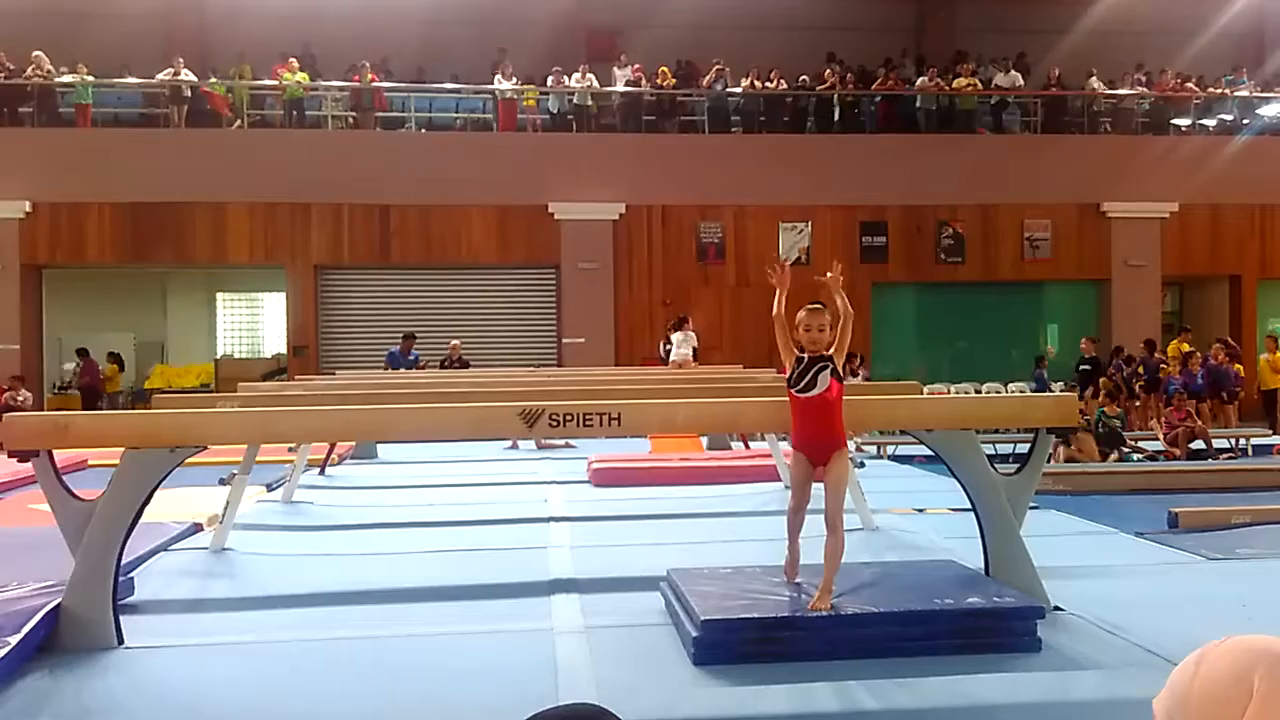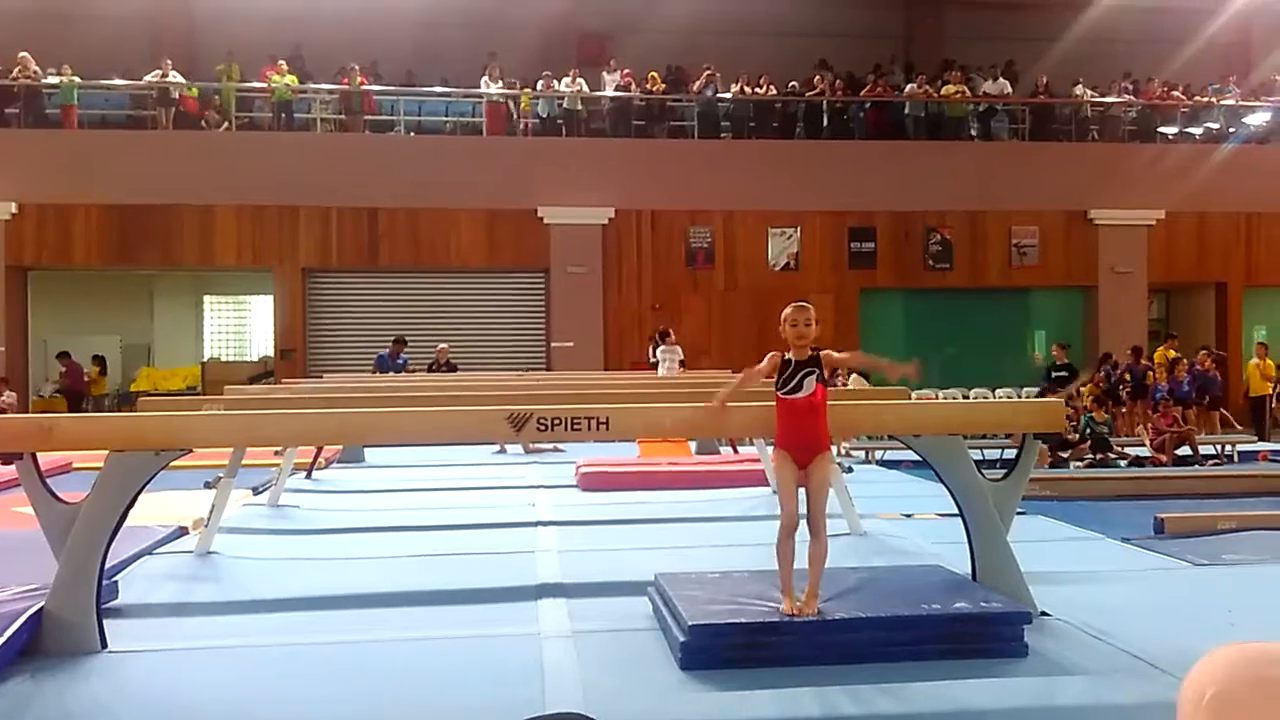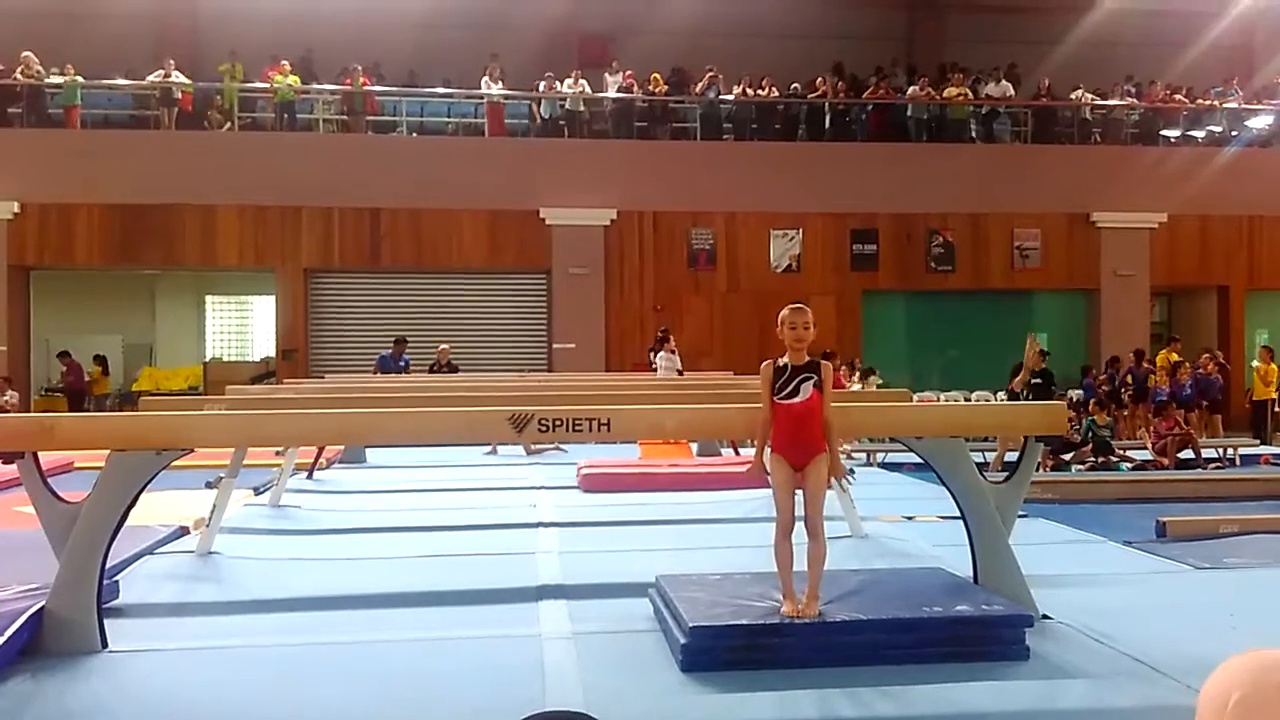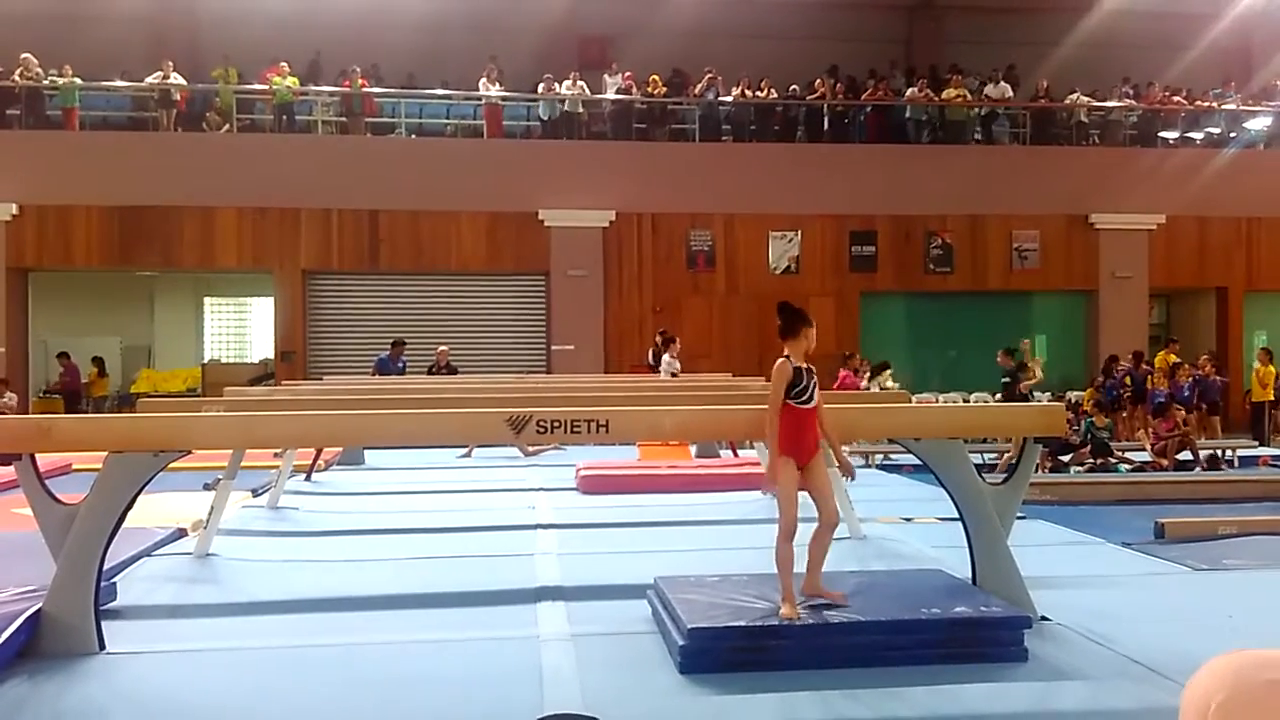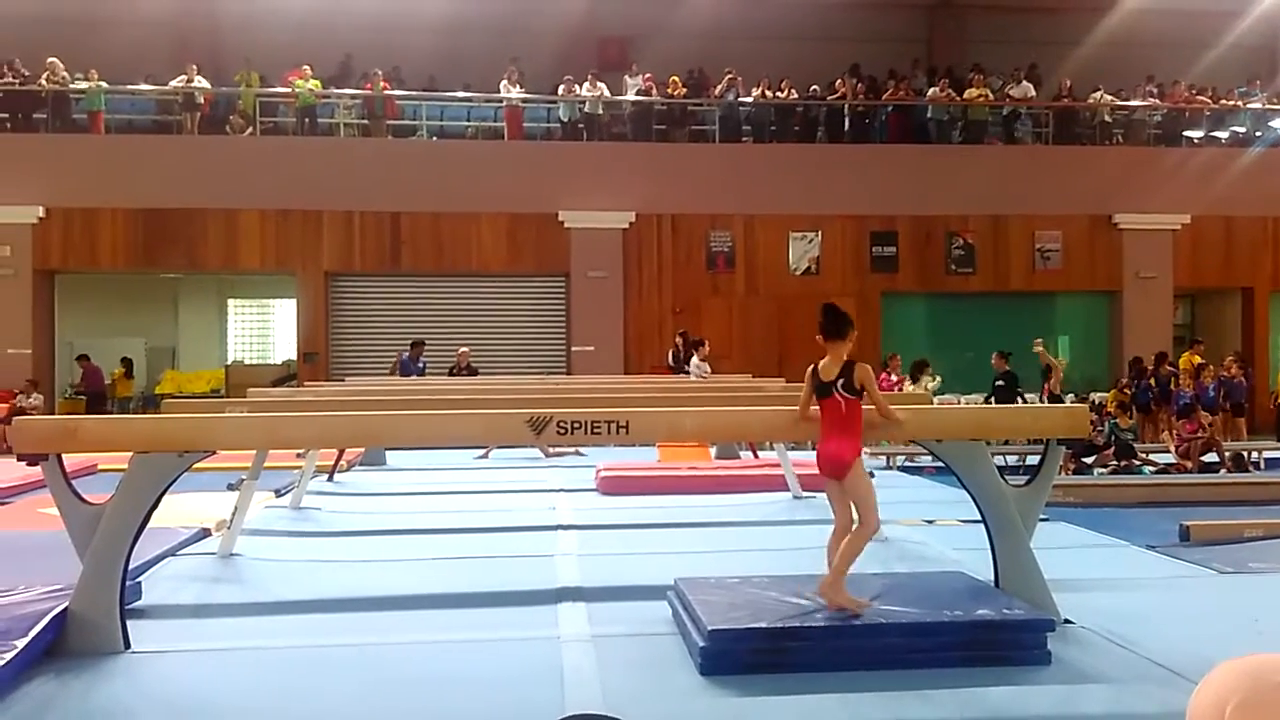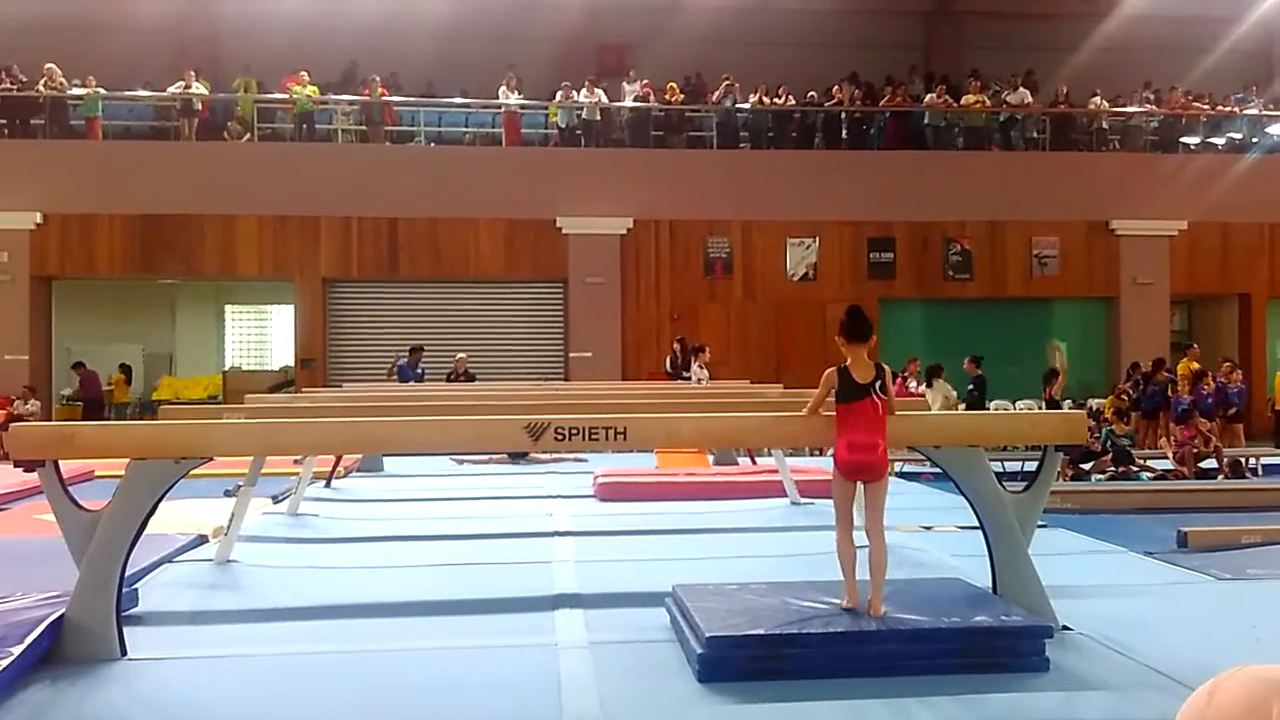
dt=0.5s
person 1, frame 1
left shoulder: (835, 359)
right shoulder: (792, 360)
left elbow: (848, 317)
right elbow: (778, 319)
left wrist: (836, 289)
right wrist: (782, 289)
left hip: (835, 449)
right hip: (802, 449)
left knee: (834, 517)
right knee: (797, 506)
left ankle: (826, 588)
right ankle: (793, 552)
person 1, frame 2
left shoulder: (824, 360)
right shoulder: (777, 360)
left elbow: (855, 360)
right elbow: (753, 375)
left wrist: (892, 367)
right wrist: (727, 393)
left hip: (819, 450)
right hip: (785, 451)
left knee: (817, 522)
right knee: (788, 520)
left ankle: (813, 593)
right ankle: (787, 593)
person 1, frame 3
left shoulder: (823, 369)
right shoulder: (769, 369)
left elbow: (826, 417)
right elbow: (767, 417)
left wrist: (836, 458)
right wrist: (758, 456)
left hip: (815, 454)
right hip: (781, 454)
left knee: (814, 524)
right knee: (784, 524)
left ankle: (813, 595)
right ankle: (788, 595)
person 1, frame 4
left shoulder: (809, 370)
right shoulder: (784, 366)
right elbow: (774, 416)
left wrist: (840, 454)
right wrist: (775, 462)
left hip: (812, 453)
right hip: (787, 455)
left knee: (830, 516)
right knee: (788, 525)
left ankle: (812, 583)
right ankle: (787, 598)
person 1, frame 5
left shoulder: (813, 372)
right shoulder: (861, 371)
left elbow: (804, 412)
right elbow: (883, 411)
right wrist: (899, 418)
left hip: (826, 453)
right hip: (848, 455)
left knee: (843, 523)
right knee: (870, 523)
left ankle: (835, 591)
right ankle: (832, 582)
person 1, frame 6
left shoulder: (834, 375)
right shoulder: (884, 372)
left elbow: (812, 410)
left wrist: (809, 410)
left hip: (846, 459)
right hip: (877, 459)
left knee: (844, 526)
right knee: (875, 529)
left ankle: (851, 594)
right ankle: (876, 601)
